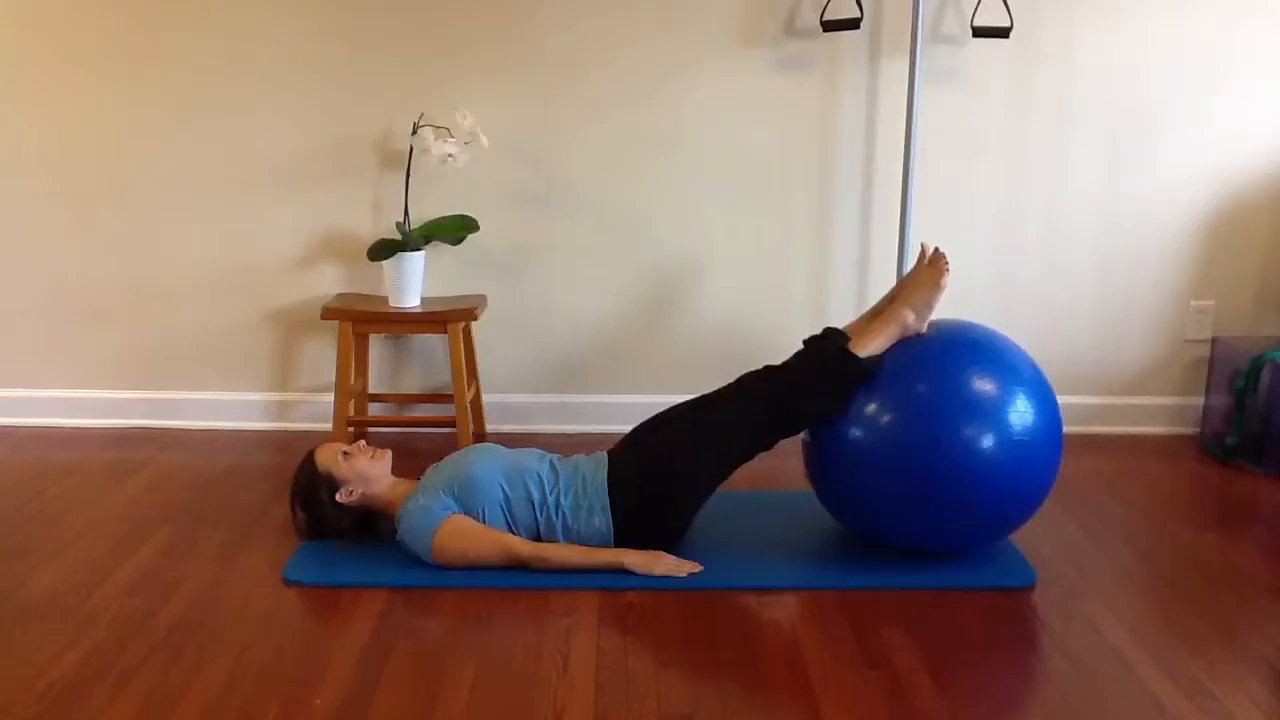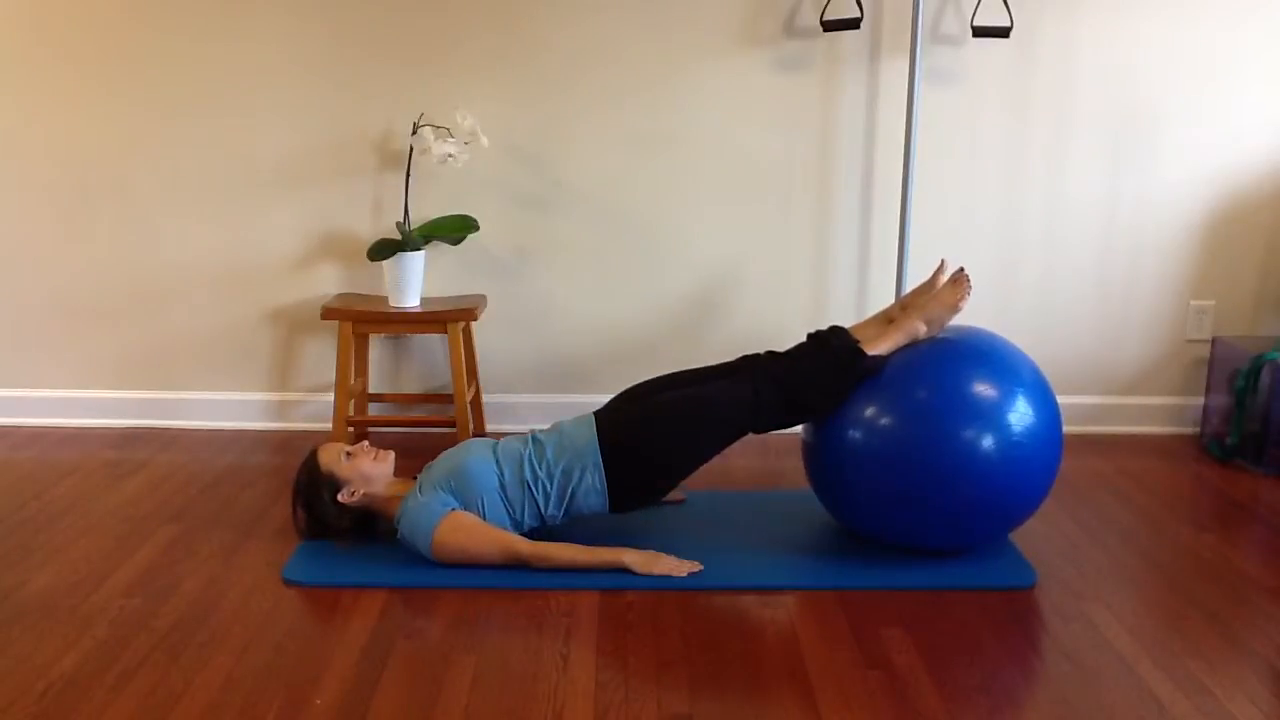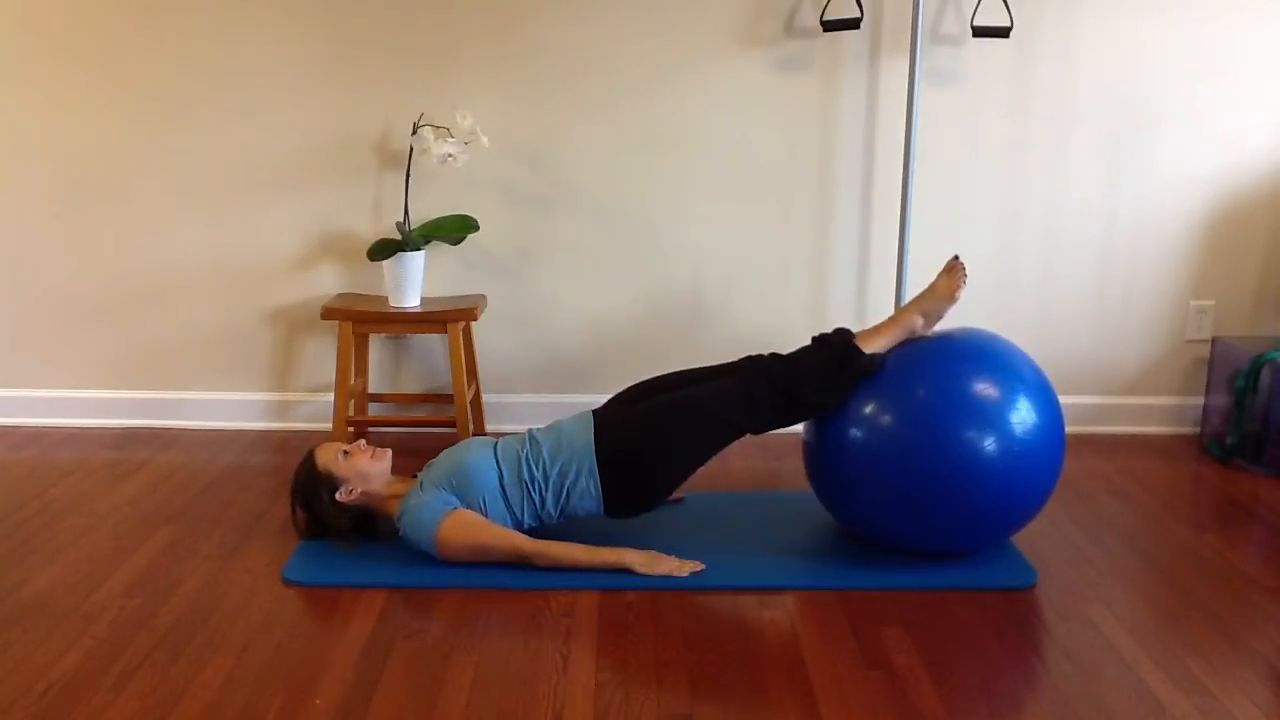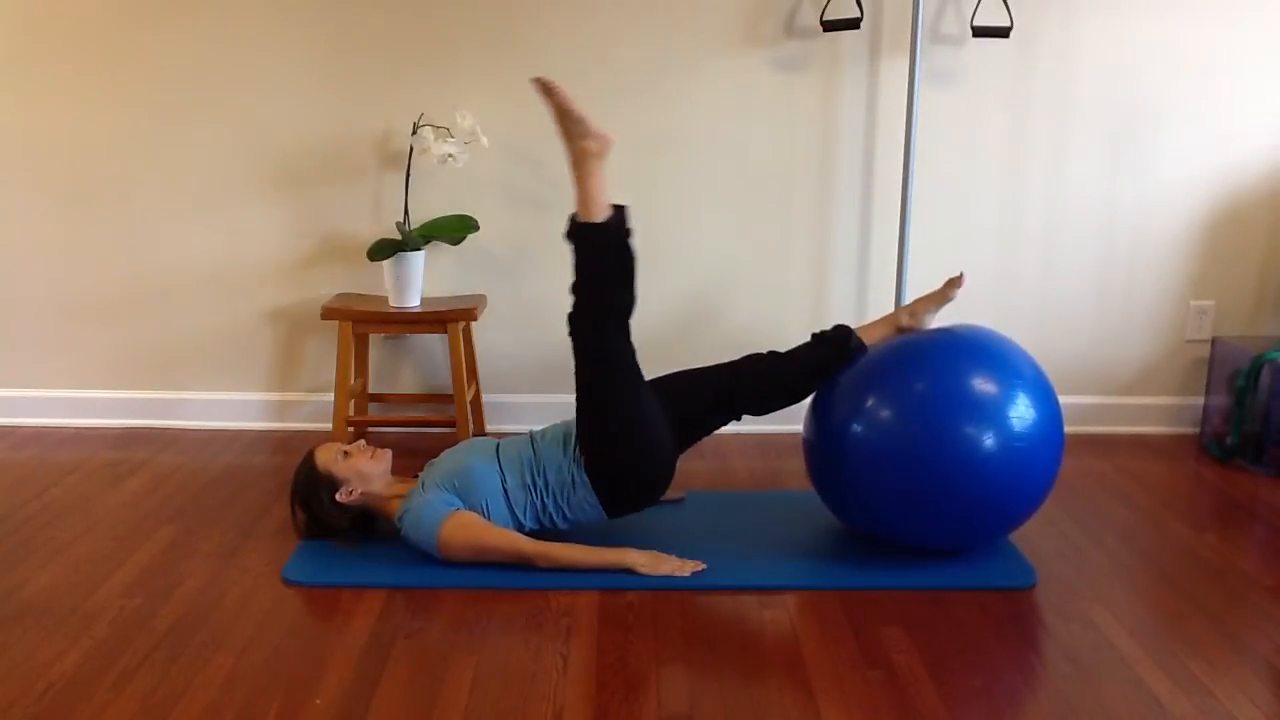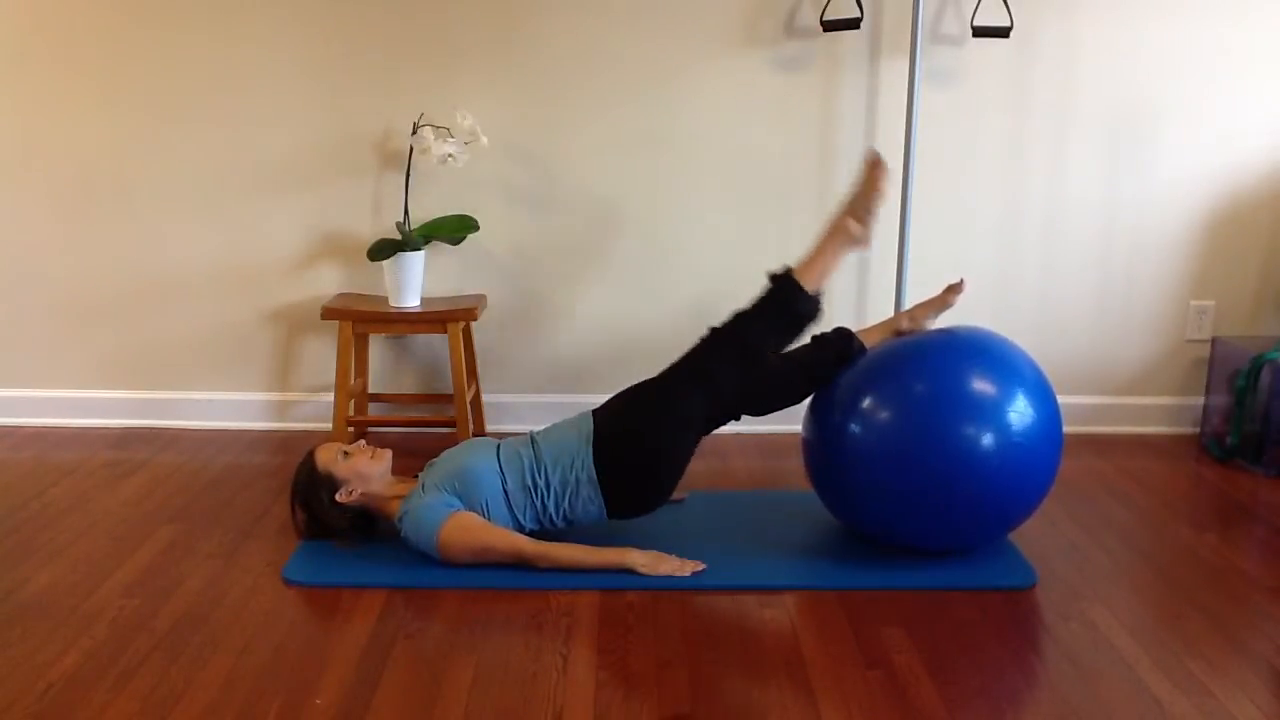
dt=1s
person 1, frame 1
left shoulder: (429, 487)
right shoulder: (418, 527)
right elbow: (523, 553)
right wrist: (628, 557)
left hip: (607, 473)
right hip: (623, 511)
left knee: (752, 395)
right knee: (757, 411)
left ankle: (888, 320)
right ankle: (893, 326)
person 1, frame 2
left shoulder: (427, 486)
right shoulder: (418, 524)
right elbow: (523, 553)
right wrist: (627, 558)
left hip: (602, 438)
right hip: (611, 467)
left knee: (755, 372)
right knee: (758, 399)
left ankle: (895, 323)
right ankle: (905, 332)
person 1, frame 3
left shoulder: (427, 483)
right shoulder: (417, 522)
right elbow: (525, 551)
left wrist: (652, 481)
right wrist: (628, 558)
left hip: (600, 436)
right hip: (612, 470)
left knee: (754, 373)
right knee: (751, 401)
left ankle: (900, 327)
right ankle: (905, 325)
person 1, frame 4
left shoulder: (426, 485)
right shoulder: (419, 522)
right elbow: (528, 552)
left wrist: (639, 479)
right wrist: (631, 557)
left hip: (604, 463)
right hip: (613, 476)
left knee: (749, 382)
right knee: (599, 325)
left ankle: (894, 327)
person 1, frame 5
left shoulder: (427, 480)
right shoulder: (420, 523)
right elbow: (525, 551)
left wrist: (649, 468)
right wrist: (629, 557)
left hip: (600, 440)
right hip: (615, 479)
left knee: (751, 380)
right knee: (721, 362)
left ankle: (894, 329)
right ankle: (840, 238)
